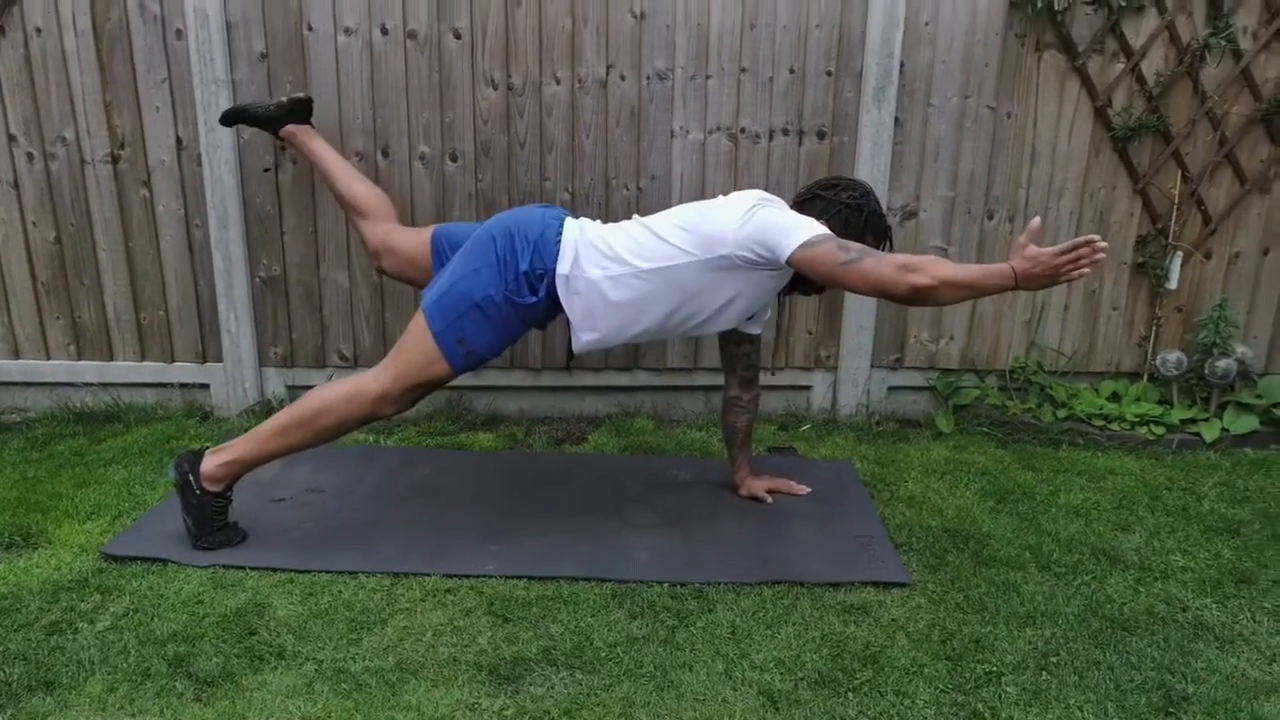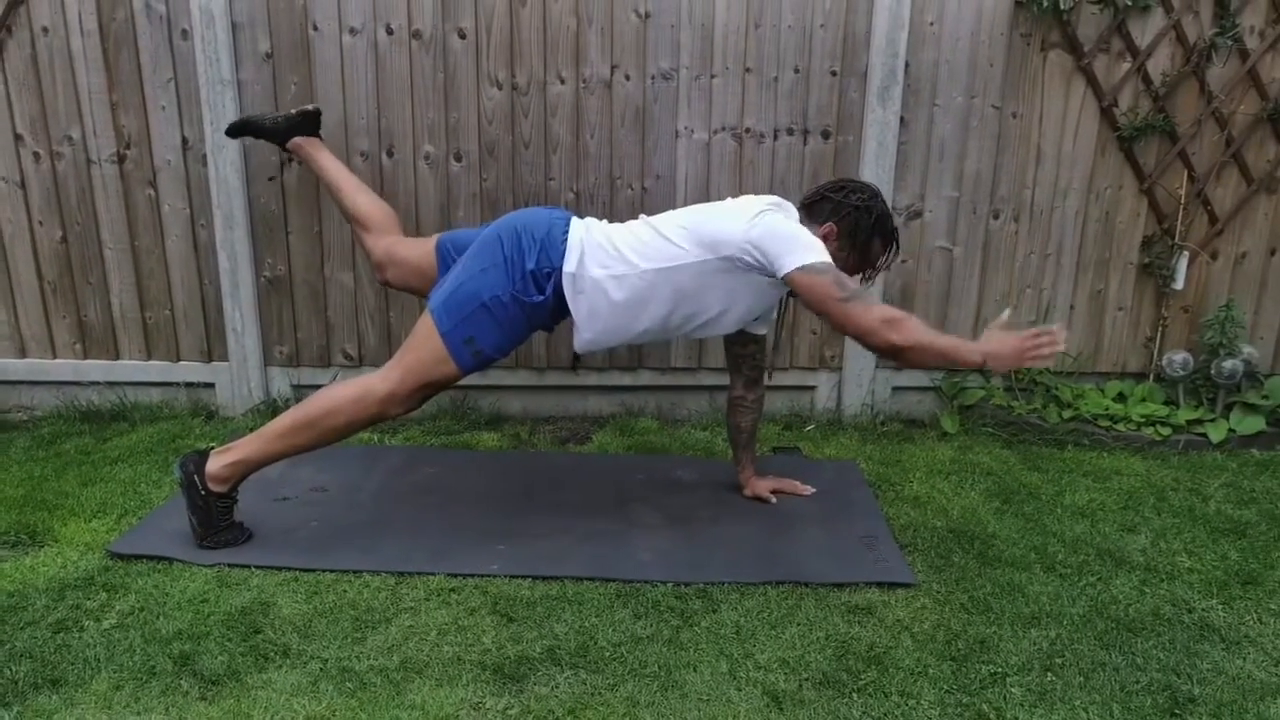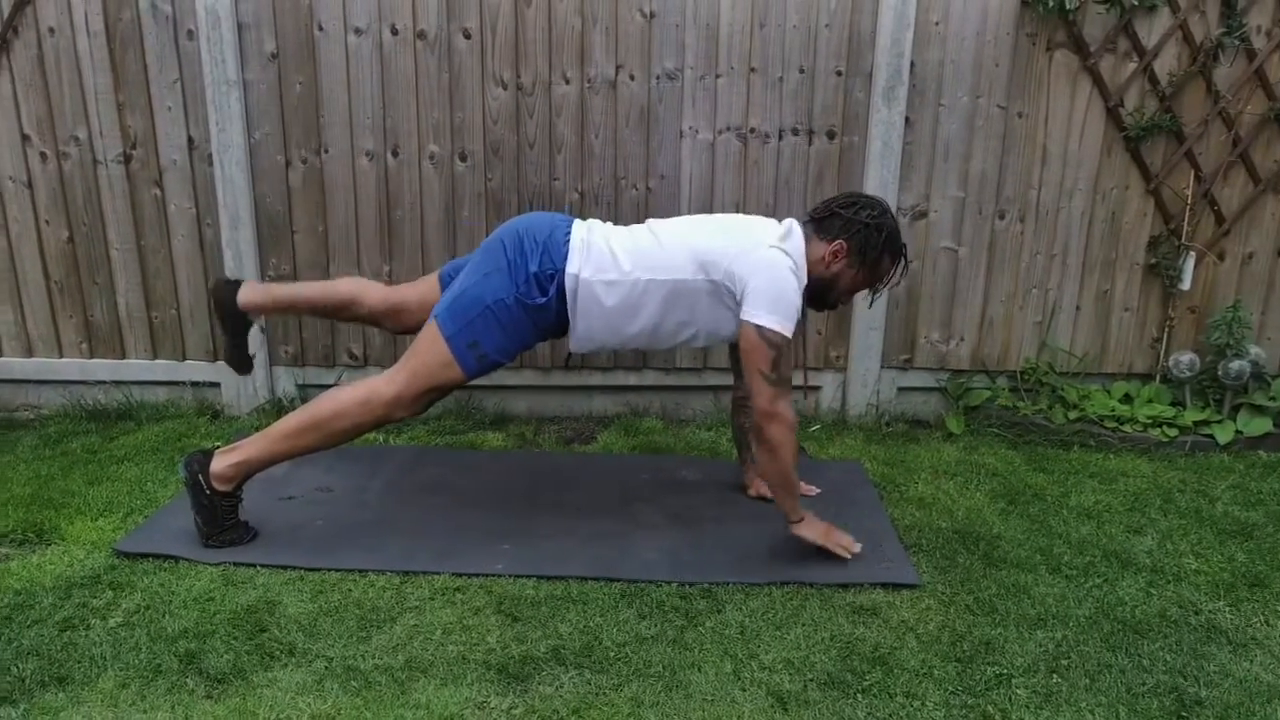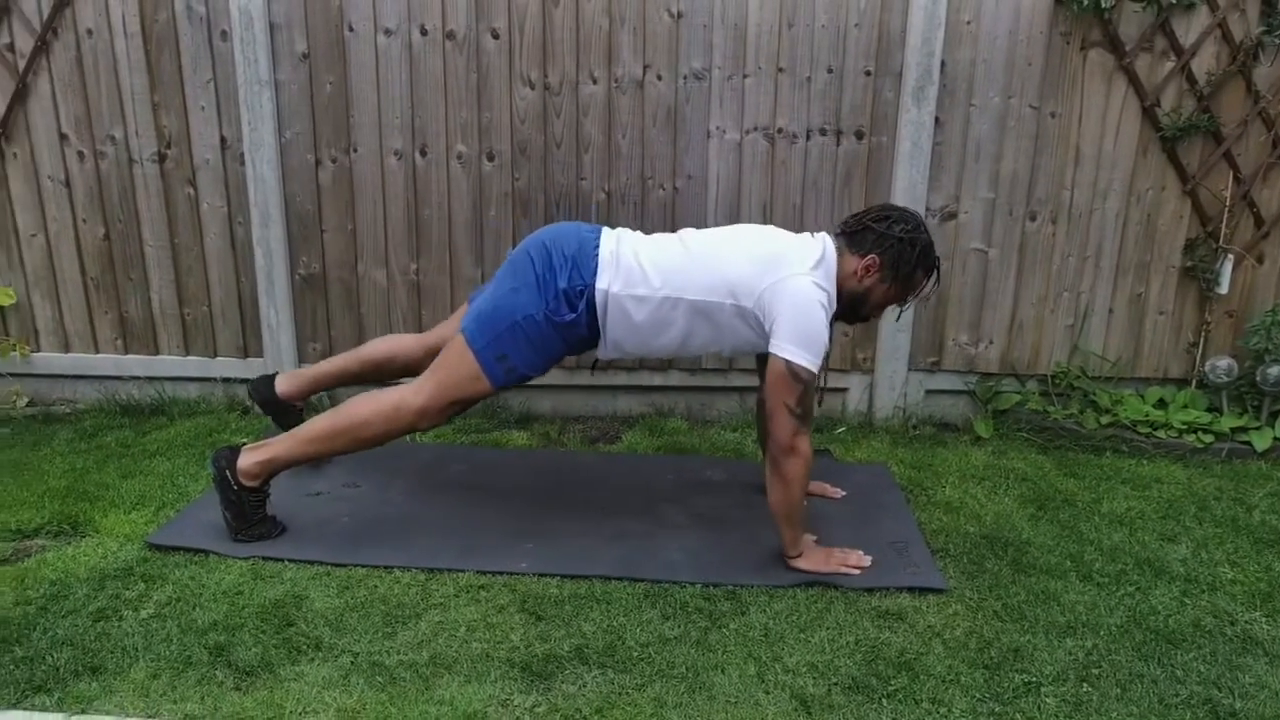
dt=0.3s
person 1, frame 1
left shoulder: (758, 280)
right shoulder: (770, 226)
left elbow: (741, 378)
right elbow: (905, 281)
left wrist: (745, 473)
right wrist: (1016, 274)
left hip: (539, 259)
right hip: (533, 261)
left knee: (387, 242)
right knee: (388, 388)
left ankle: (293, 128)
right ankle: (211, 470)
person 1, frame 2
left shoulder: (760, 282)
right shoulder: (778, 231)
left elbow: (747, 377)
right elbow: (877, 326)
left wrist: (749, 472)
right wrist: (981, 351)
left hip: (543, 258)
right hip: (538, 263)
left knee: (390, 252)
right knee: (396, 389)
left ankle: (301, 140)
right ankle: (217, 472)
person 1, frame 3
left shoulder: (766, 250)
right shoulder: (777, 269)
left elbow: (747, 387)
right elbow: (771, 405)
left wrist: (753, 470)
right wrist: (799, 515)
left hip: (546, 258)
right hip: (539, 268)
left knee: (393, 305)
right knee: (401, 392)
left ankle: (247, 299)
right ankle: (222, 470)
person 1, frame 4
left shoulder: (797, 260)
right shoulder: (807, 297)
left elbow: (771, 403)
right elbow: (789, 435)
left wrist: (786, 475)
right wrist: (799, 548)
left hip: (572, 259)
right hip: (568, 282)
left knee: (429, 348)
right knee: (429, 399)
left ankle: (286, 388)
right ankle: (251, 465)
